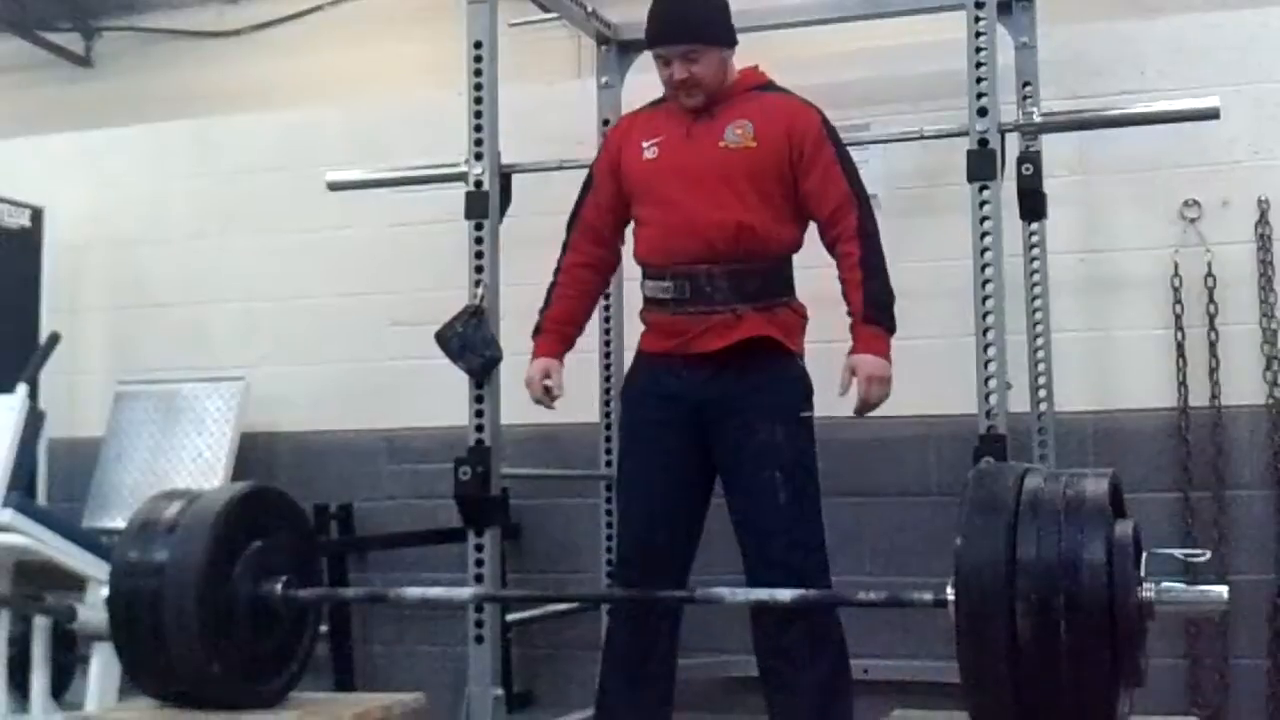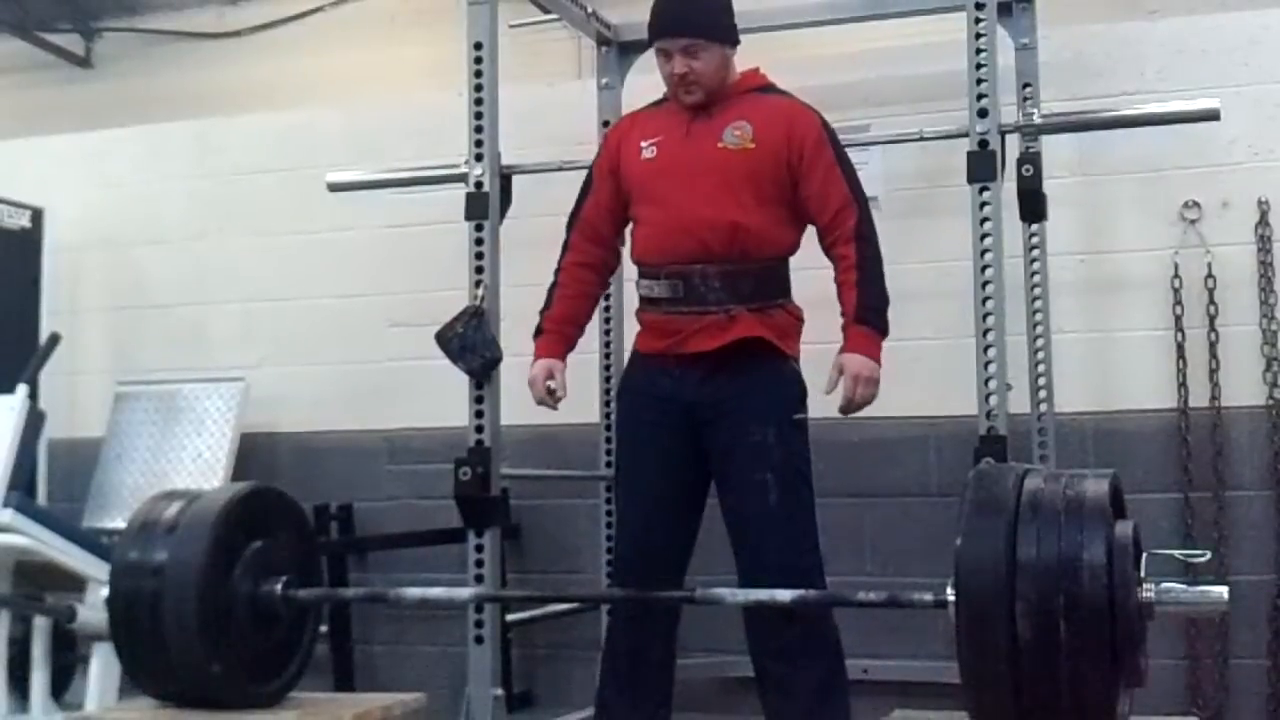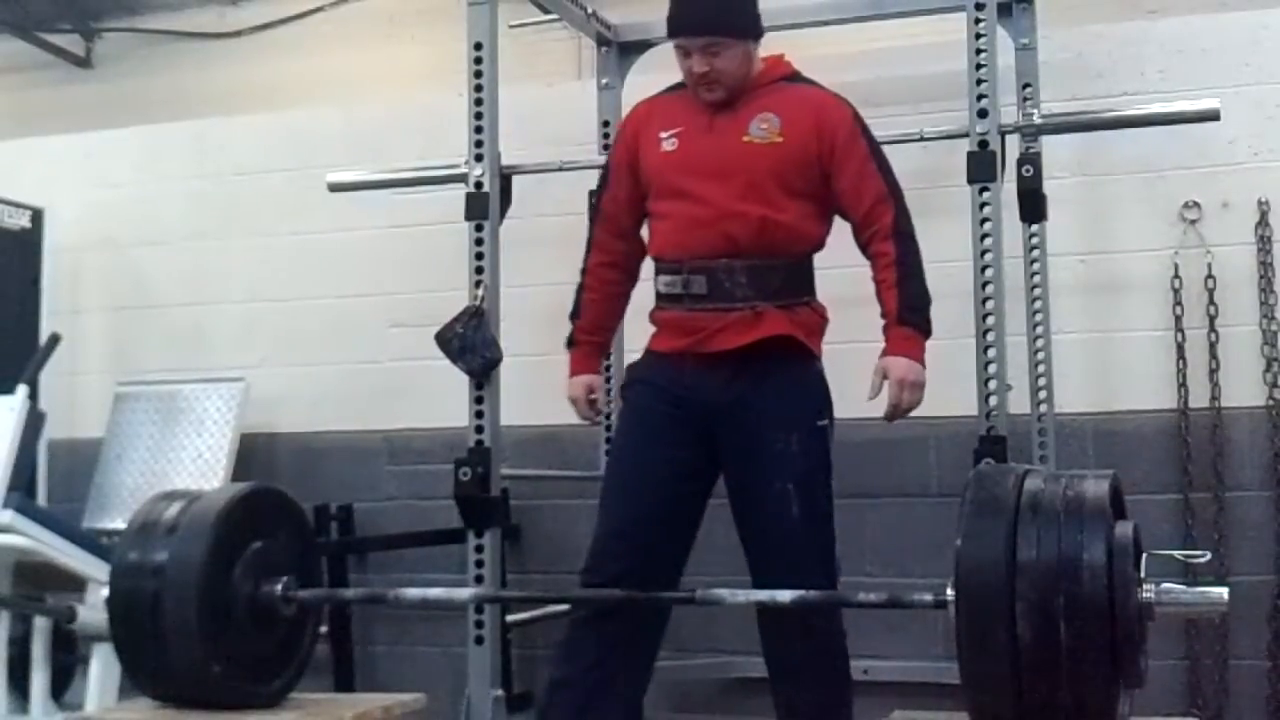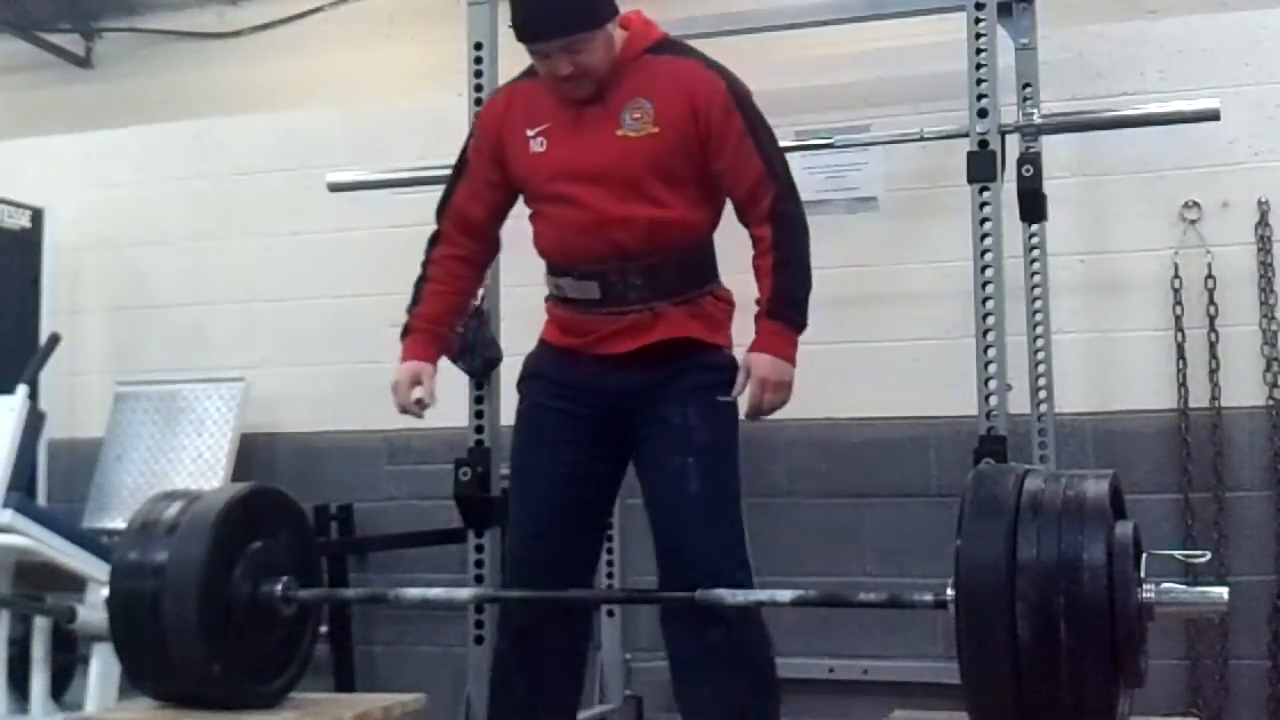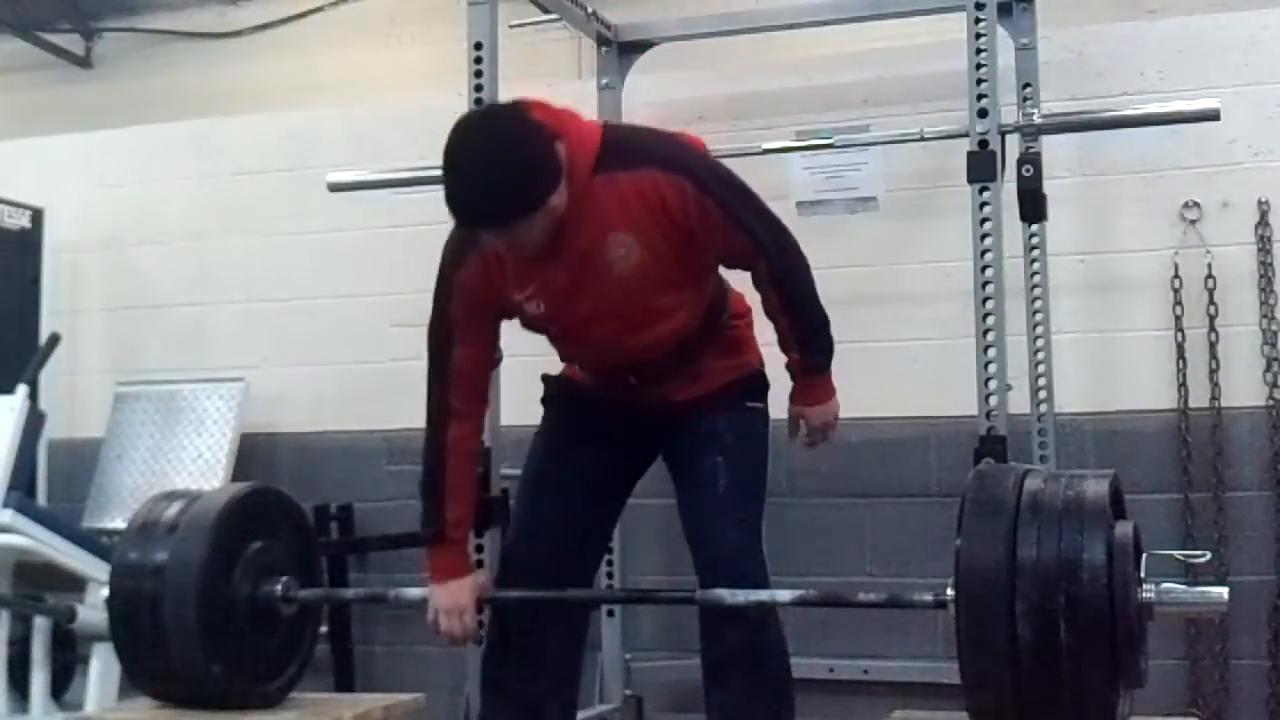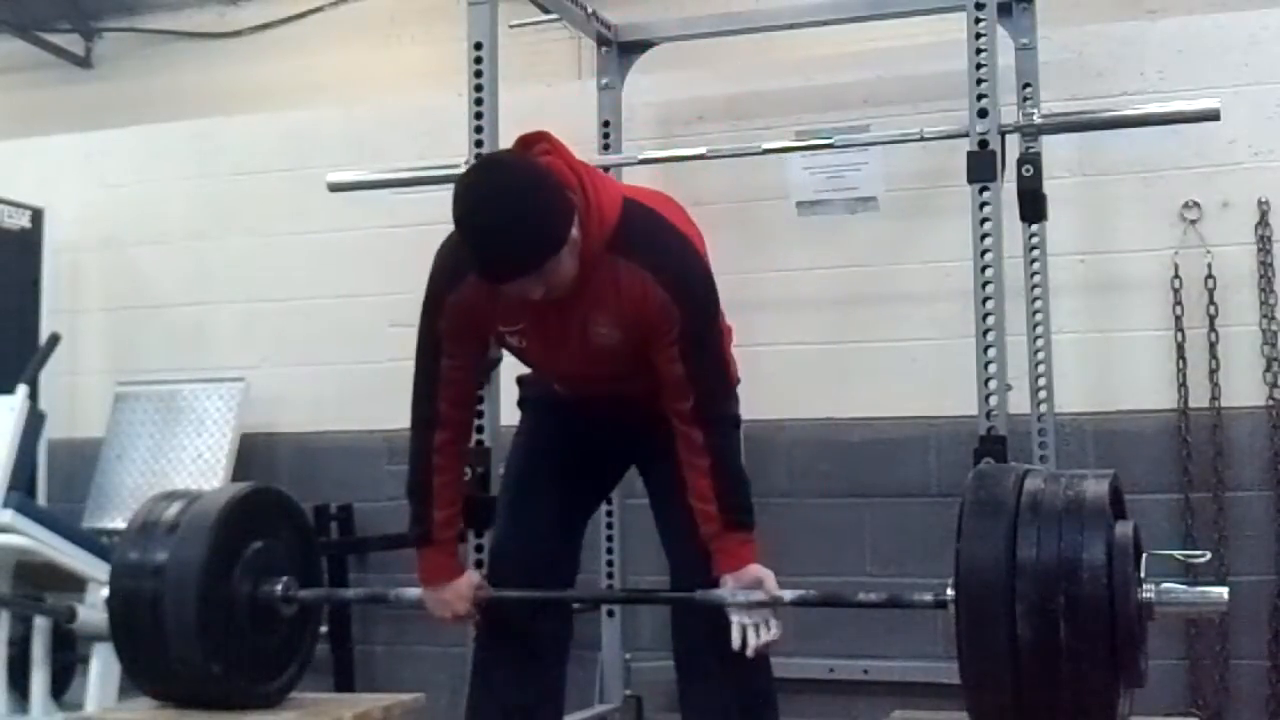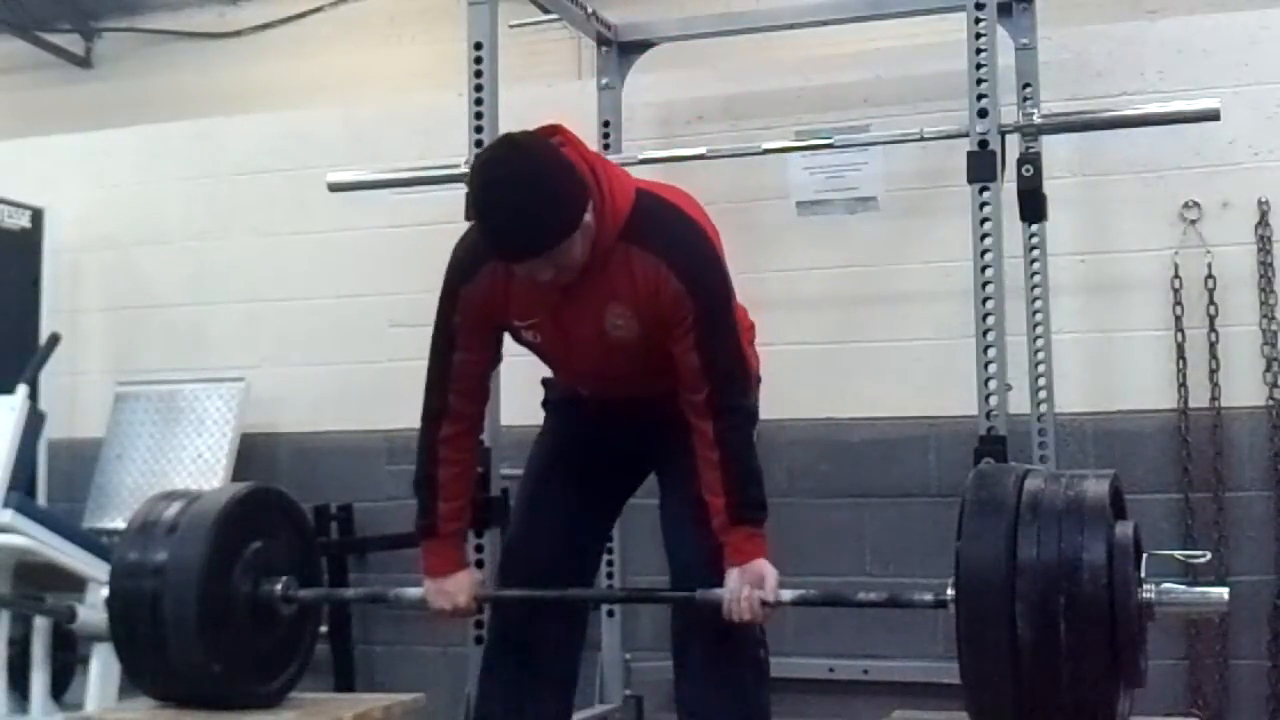
dt=0.7s
person 1, frame 1
left shoulder: (788, 119)
right shoulder: (629, 137)
left elbow: (850, 229)
right elbow: (587, 248)
left wrist: (871, 336)
right wrist: (549, 343)
left hip: (760, 370)
right hip: (661, 375)
left knee: (787, 567)
right knee: (643, 567)
person 1, frame 2
left shoulder: (788, 122)
right shoulder: (629, 136)
left elbow: (849, 232)
right elbow: (586, 248)
left wrist: (863, 338)
right wrist: (552, 343)
left hip: (754, 372)
right hip: (656, 377)
left knee: (781, 569)
right knee: (642, 570)
person 1, frame 3
left shoulder: (816, 114)
right shoulder: (646, 124)
left elbow: (885, 227)
right elbow: (611, 246)
left wrist: (904, 339)
right wrist: (585, 354)
left hip: (775, 372)
right hip: (668, 374)
left knee: (794, 580)
right knee: (620, 570)
person 1, frame 4
left shoulder: (696, 85)
right shoulder: (508, 112)
left elbow: (773, 210)
right elbow: (462, 237)
left wrist: (777, 336)
right wrist: (422, 345)
left hip: (682, 363)
right hip: (567, 367)
left knee: (704, 575)
right knee: (536, 577)
person 1, frame 5
left shoulder: (659, 171)
right shoulder: (474, 260)
left elbow: (774, 259)
right elbow: (456, 402)
left wrist: (812, 382)
right wrist: (449, 560)
left hip: (712, 391)
right hip: (592, 402)
left knee: (732, 583)
right knee: (528, 585)
person 1, frame 6
left shoulder: (658, 250)
right shoulder: (460, 273)
left elbow: (703, 413)
right elbow: (442, 410)
left wrist: (734, 552)
right wrist: (439, 559)
left hip: (671, 404)
right hip: (563, 408)
left knee: (712, 591)
right knee: (513, 591)
person 1, frame 7
left shoulder: (672, 240)
right shoulder: (478, 265)
left elbow: (720, 403)
right elbow: (454, 403)
left wrist: (744, 545)
right wrist: (443, 552)
left hip: (690, 406)
right hip: (586, 408)
left knee: (713, 592)
right knee: (526, 587)
